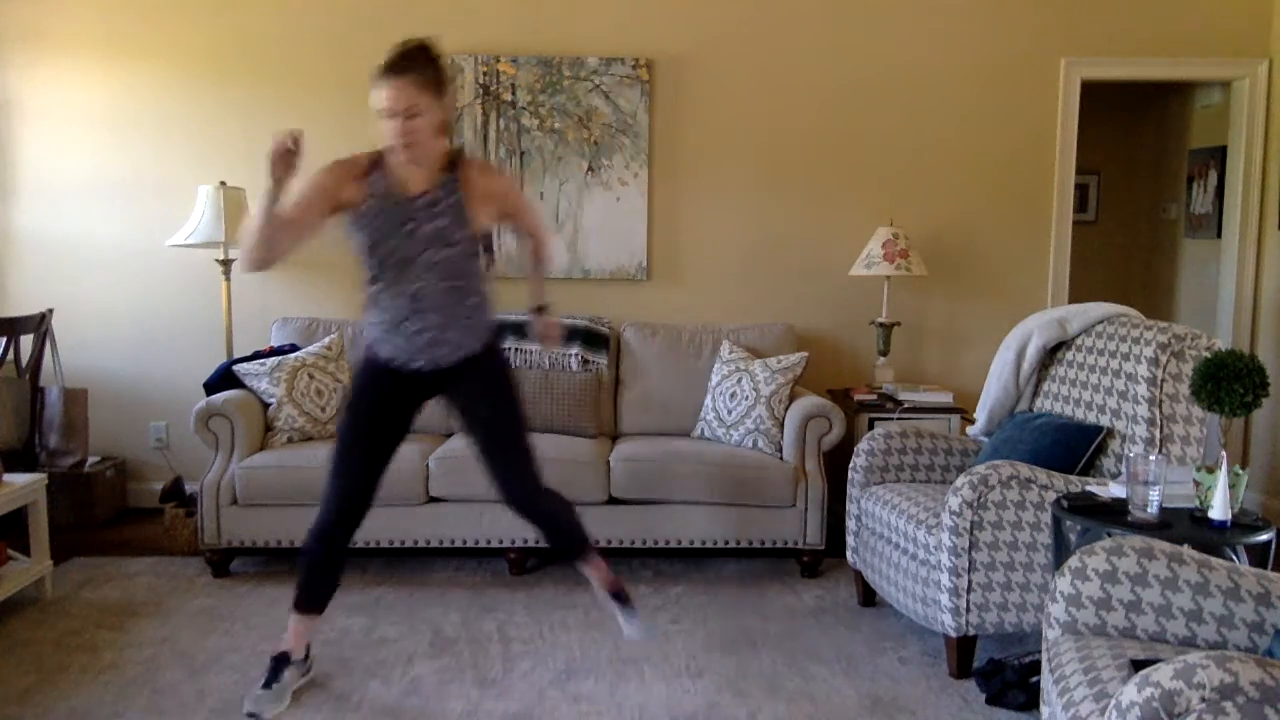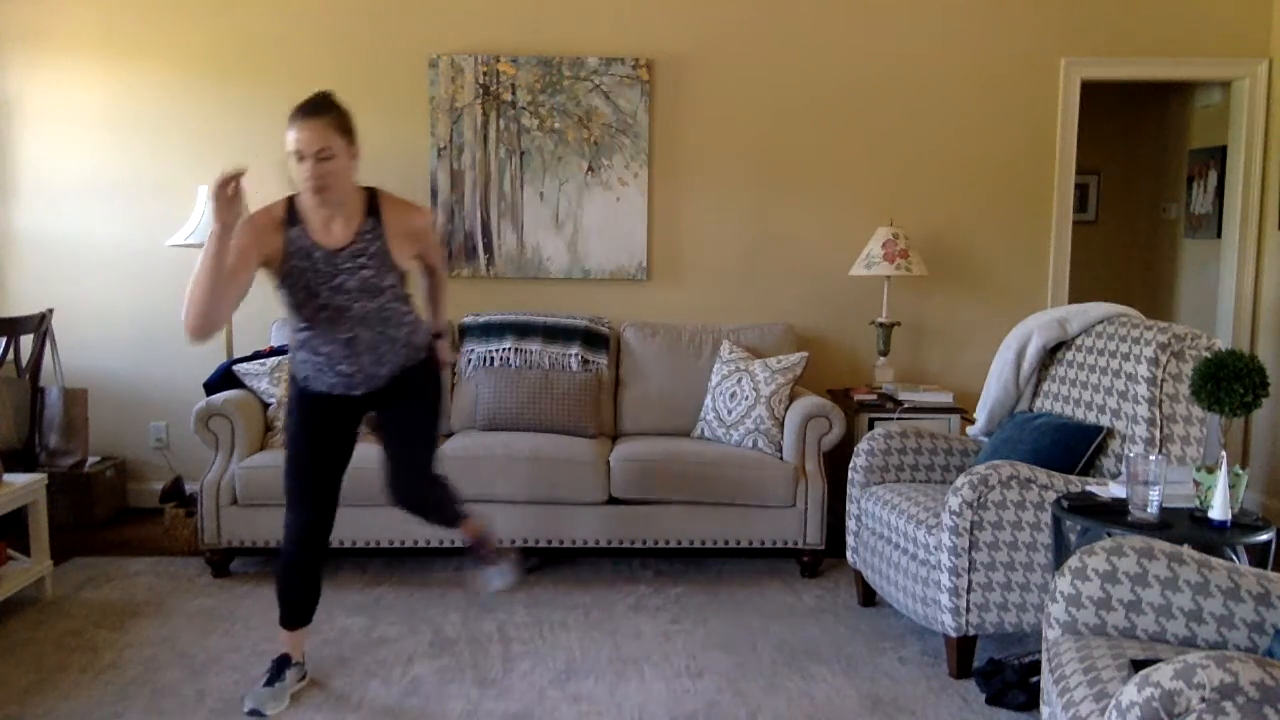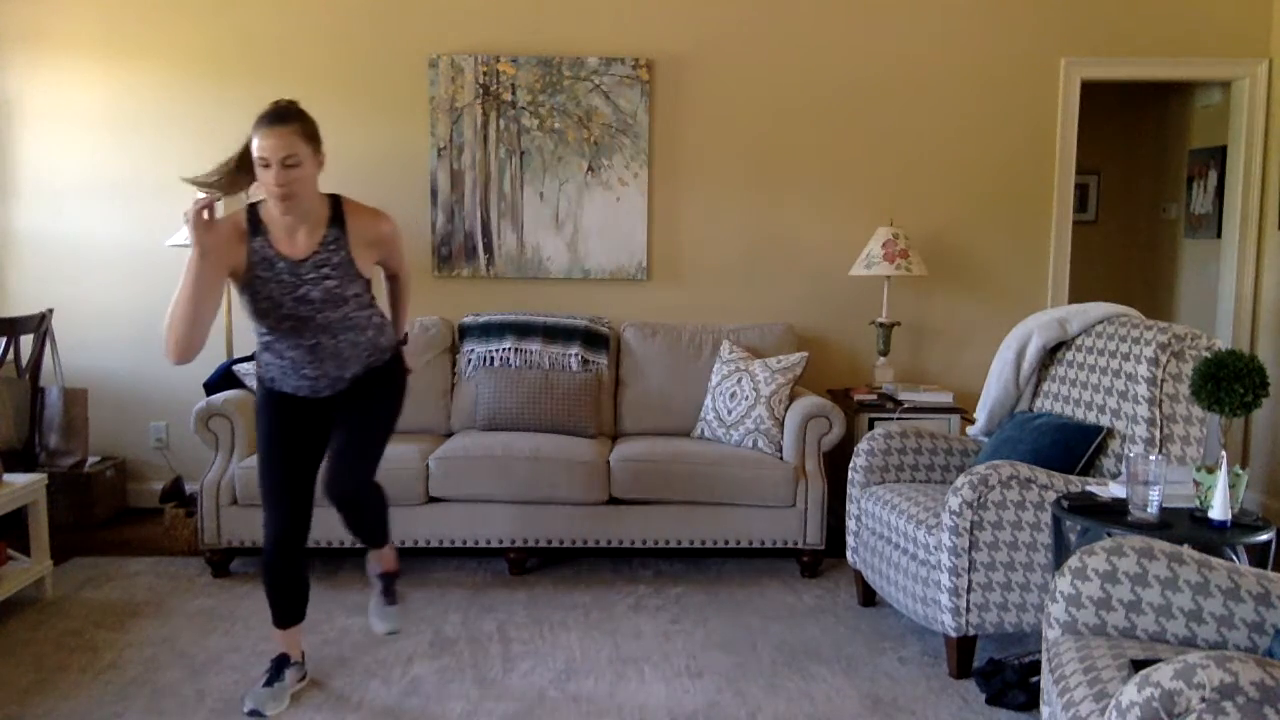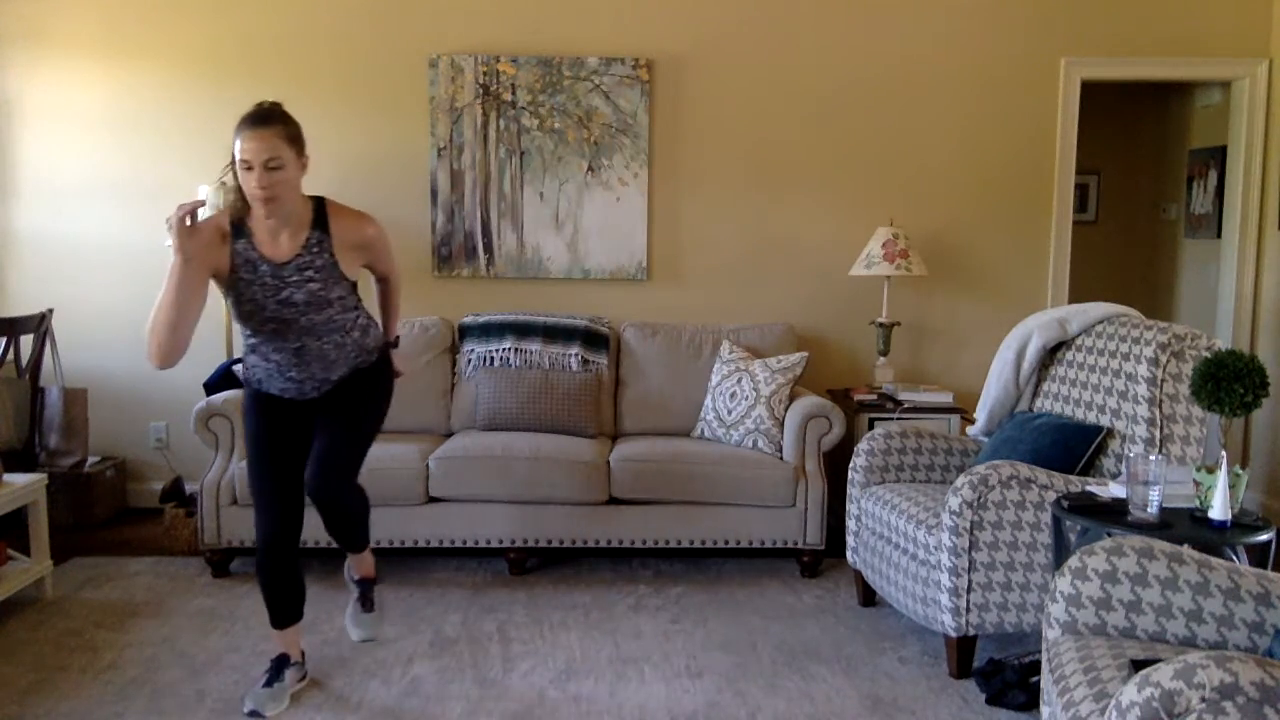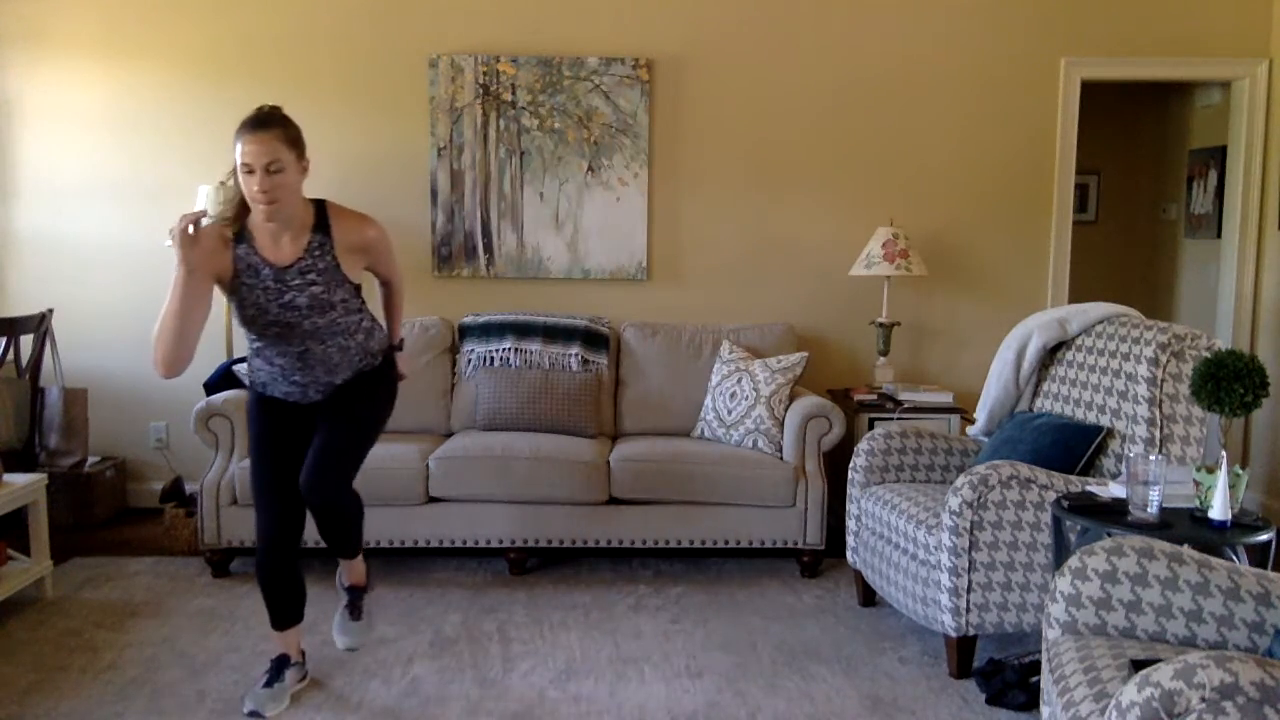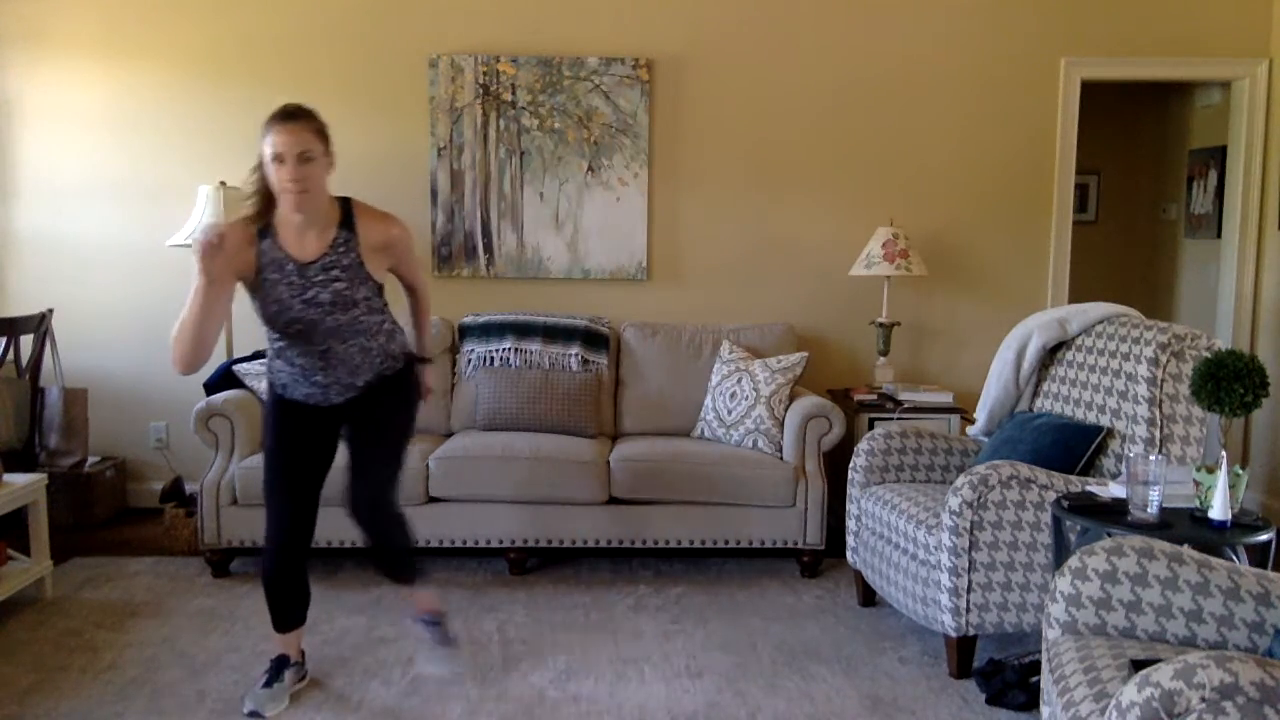
dt=0.2s
person 1, frame 1
left shoulder: (486, 184)
right shoulder: (349, 179)
left elbow: (535, 236)
right elbow: (257, 257)
left wrist: (541, 307)
right wrist: (277, 184)
left hip: (472, 359)
right hip: (388, 365)
left knee: (521, 489)
right knee: (338, 509)
left ankle: (600, 575)
right ankle: (293, 652)
person 1, frame 2
left shoulder: (404, 220)
right shoulder: (266, 228)
left elbow: (437, 268)
right elbow: (197, 326)
left wrist: (440, 333)
right wrist: (222, 231)
left hip: (404, 373)
right hip: (319, 389)
left knee: (410, 485)
right knee: (302, 533)
left ankle: (474, 532)
right ankle: (291, 658)
person 1, frame 3
left shoulder: (369, 227)
right shoulder: (230, 237)
left elbow: (398, 274)
right elbow: (180, 351)
left wrist: (399, 337)
right wrist: (202, 256)
left hip: (370, 375)
right hip: (287, 390)
left knee: (346, 480)
right knee: (283, 531)
left ankle: (383, 561)
right ankle: (289, 657)
person 1, frame 4
left shoulder: (353, 229)
right shoulder: (214, 239)
left elbow: (389, 276)
right elbow: (162, 356)
left wrist: (390, 341)
right wrist: (184, 260)
left hip: (357, 377)
right hip: (273, 391)
left knee: (326, 480)
right knee: (274, 531)
left ankle: (362, 568)
right ankle: (289, 658)
person 1, frame 5
left shoulder: (354, 232)
right shoulder: (216, 244)
left elbow: (392, 279)
right elbow: (168, 366)
left wrist: (394, 344)
right wrist: (187, 271)
left hip: (360, 379)
right hip: (277, 393)
left knee: (320, 482)
right knee: (274, 535)
left ankle: (353, 577)
right ankle: (289, 657)
person 1, frame 6
left shoulder: (379, 230)
right shoulder: (236, 243)
left elbow: (418, 284)
right elbow: (188, 360)
left wrist: (424, 355)
right wrist: (213, 284)
left hip: (381, 381)
right hip: (295, 395)
left knee: (371, 505)
right knee: (286, 538)
left ankle: (426, 608)
right ankle: (290, 658)
